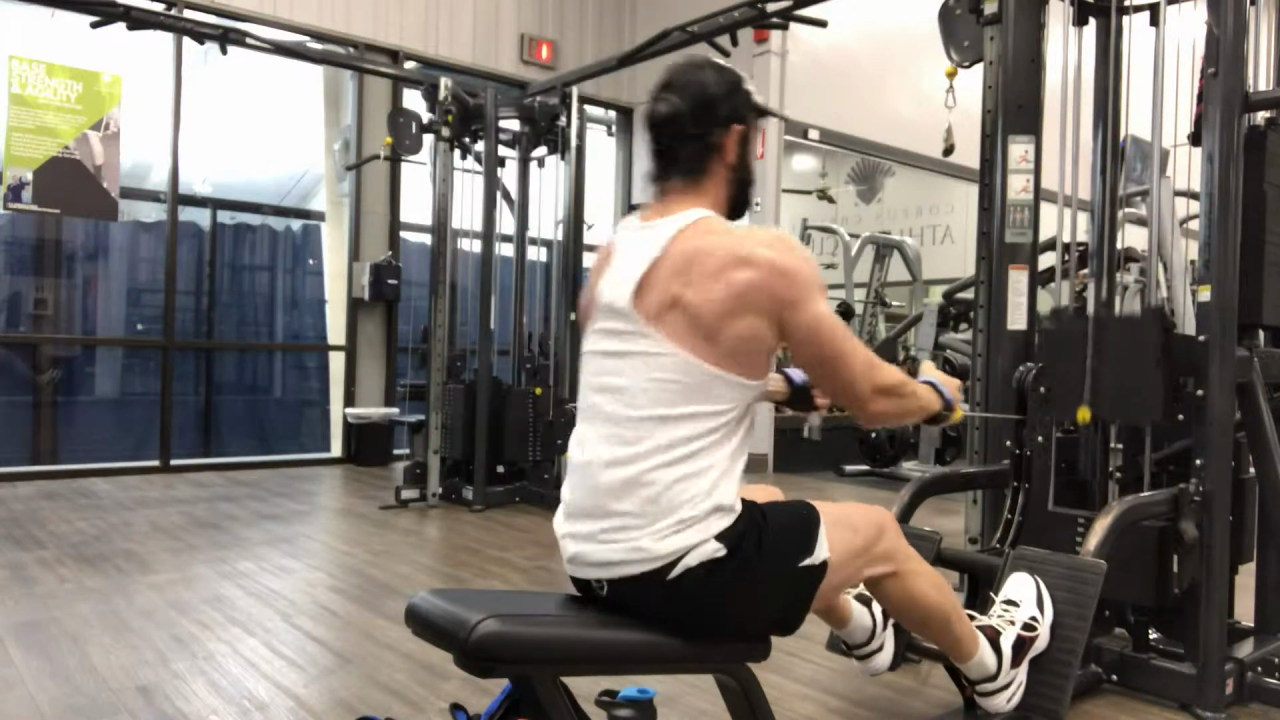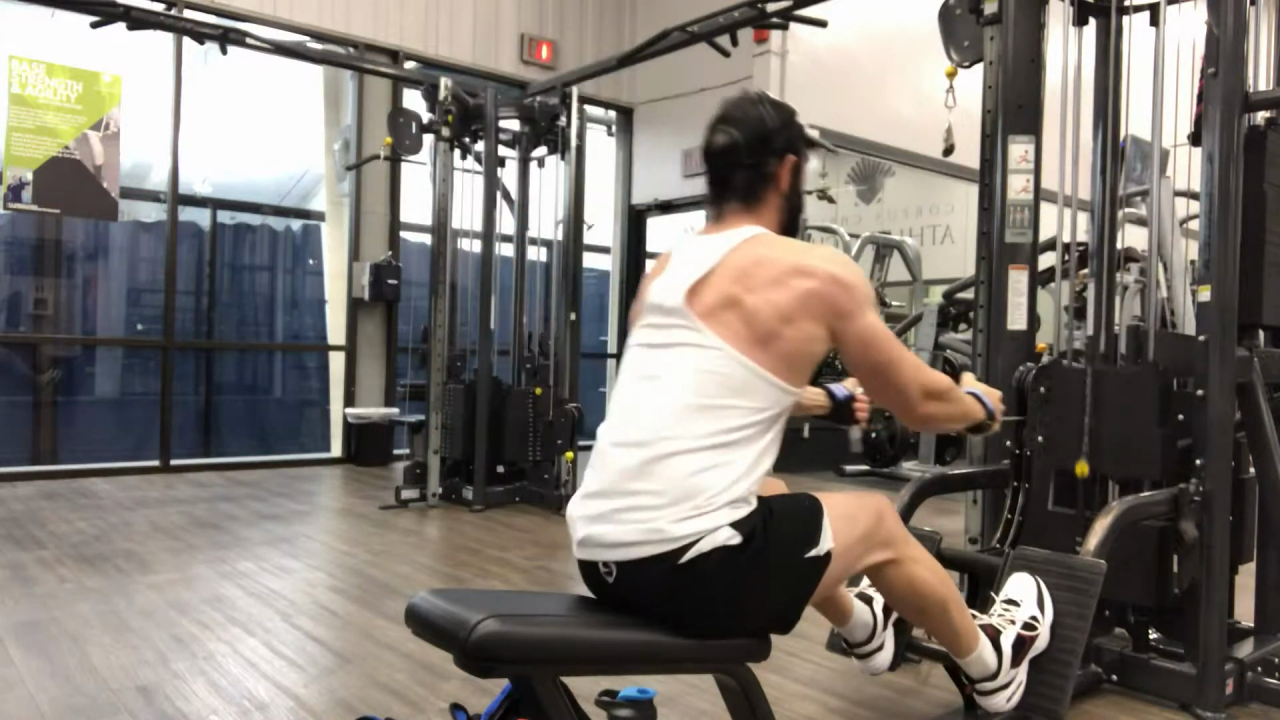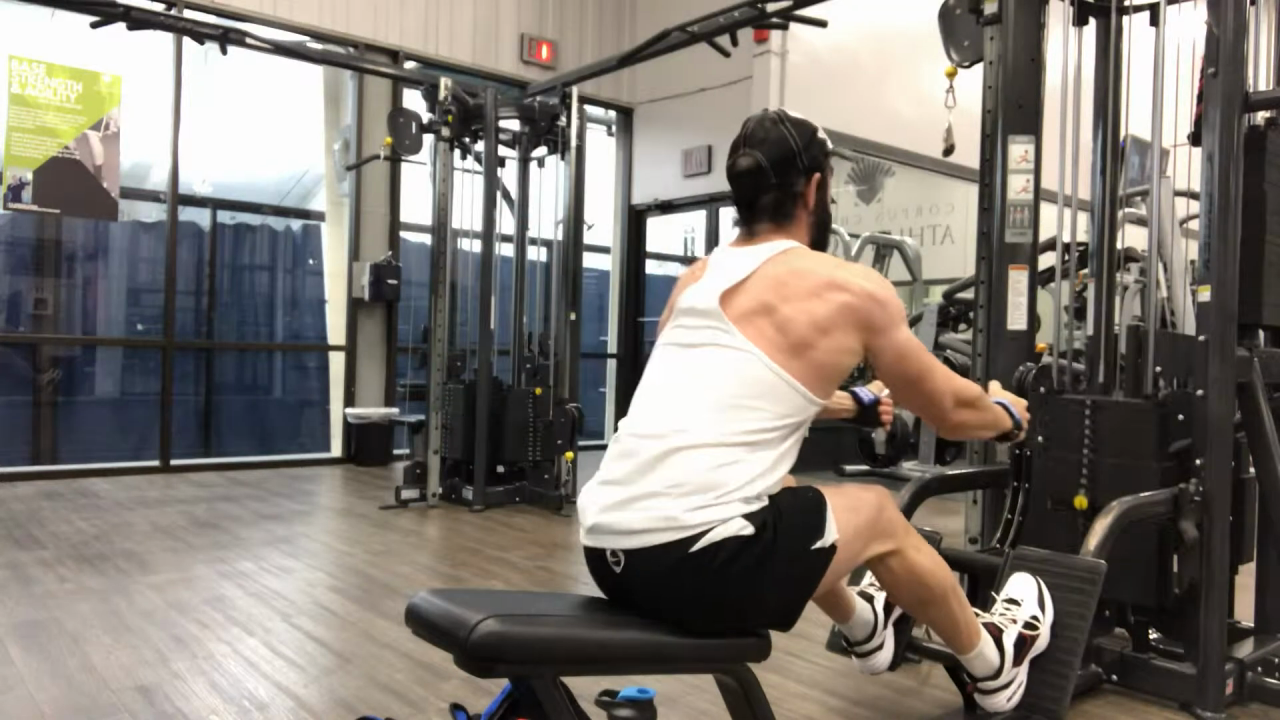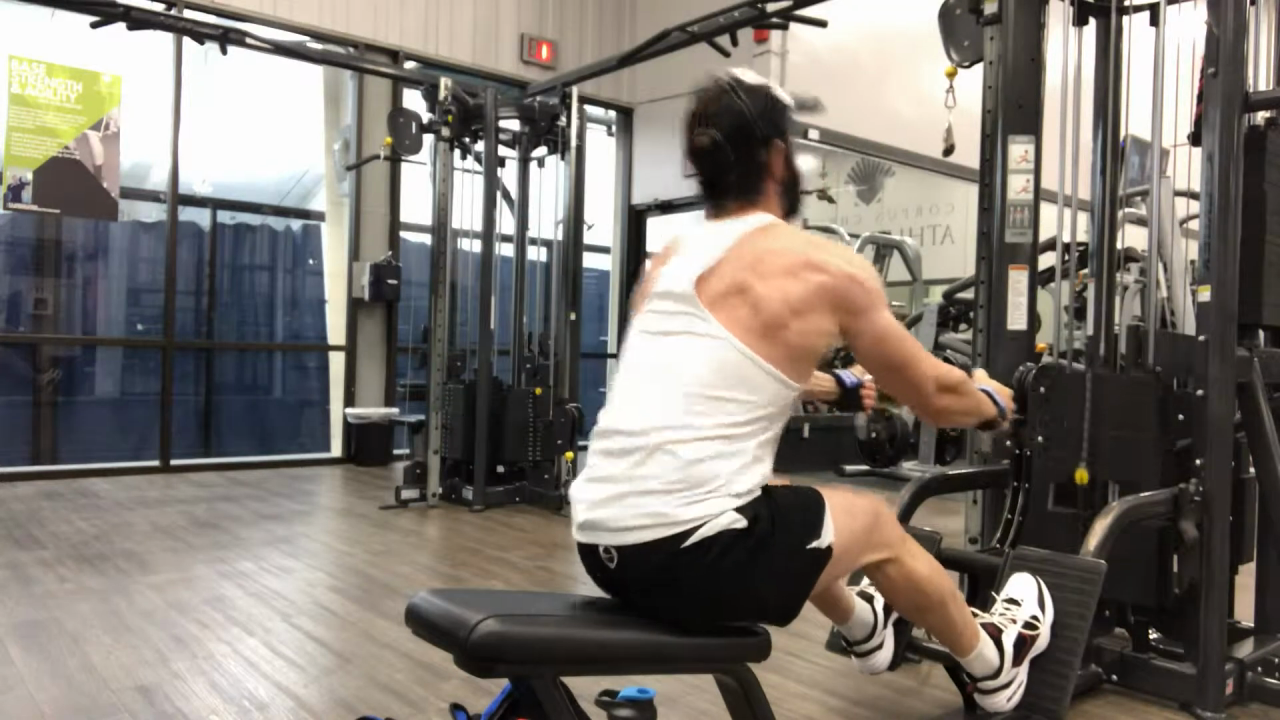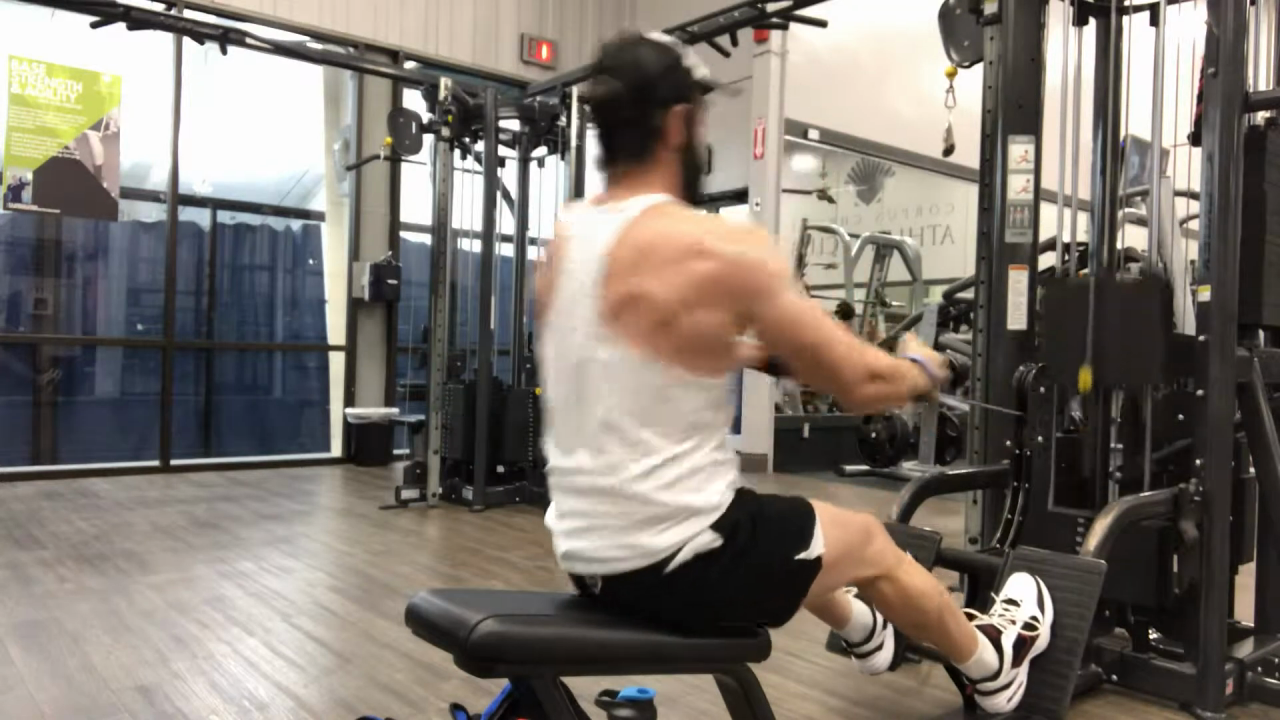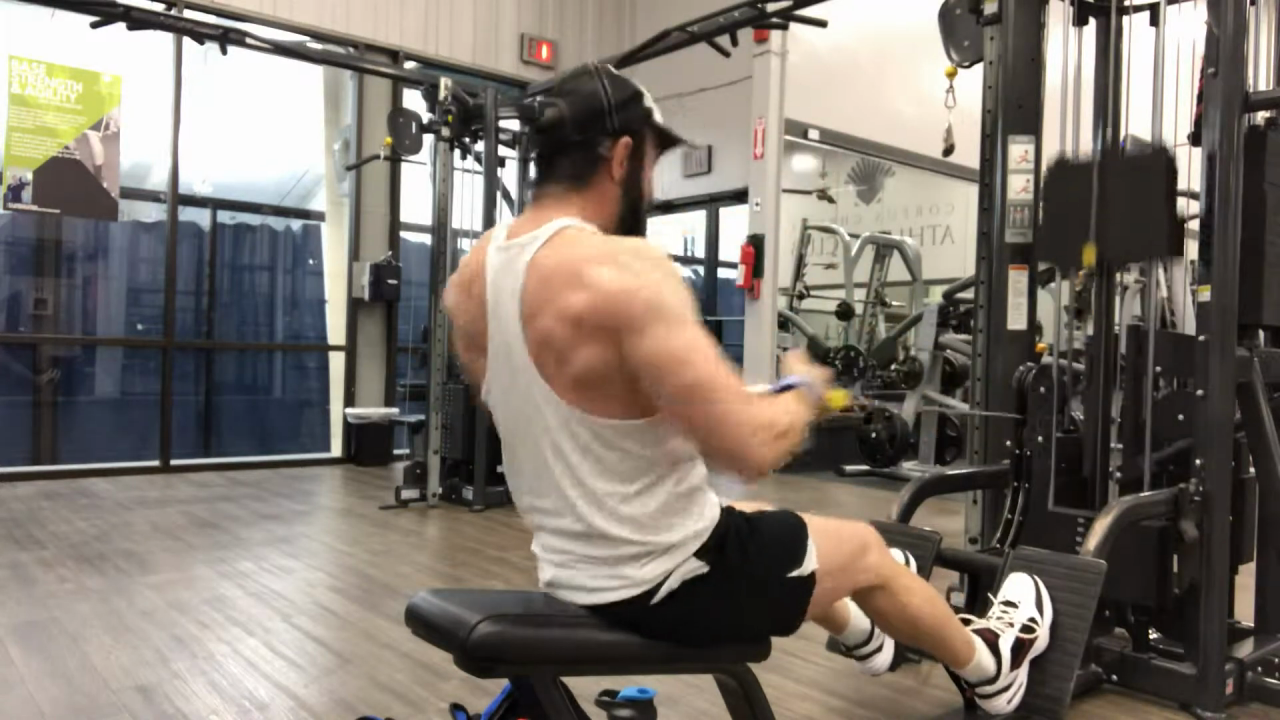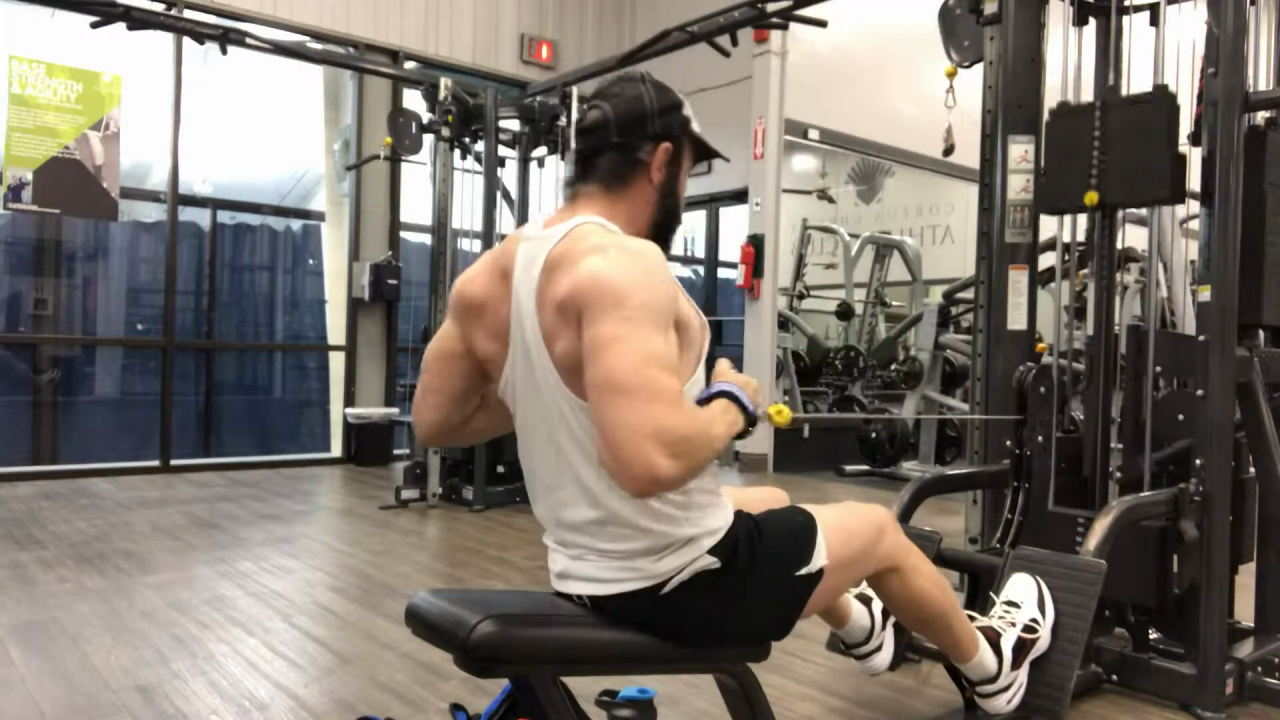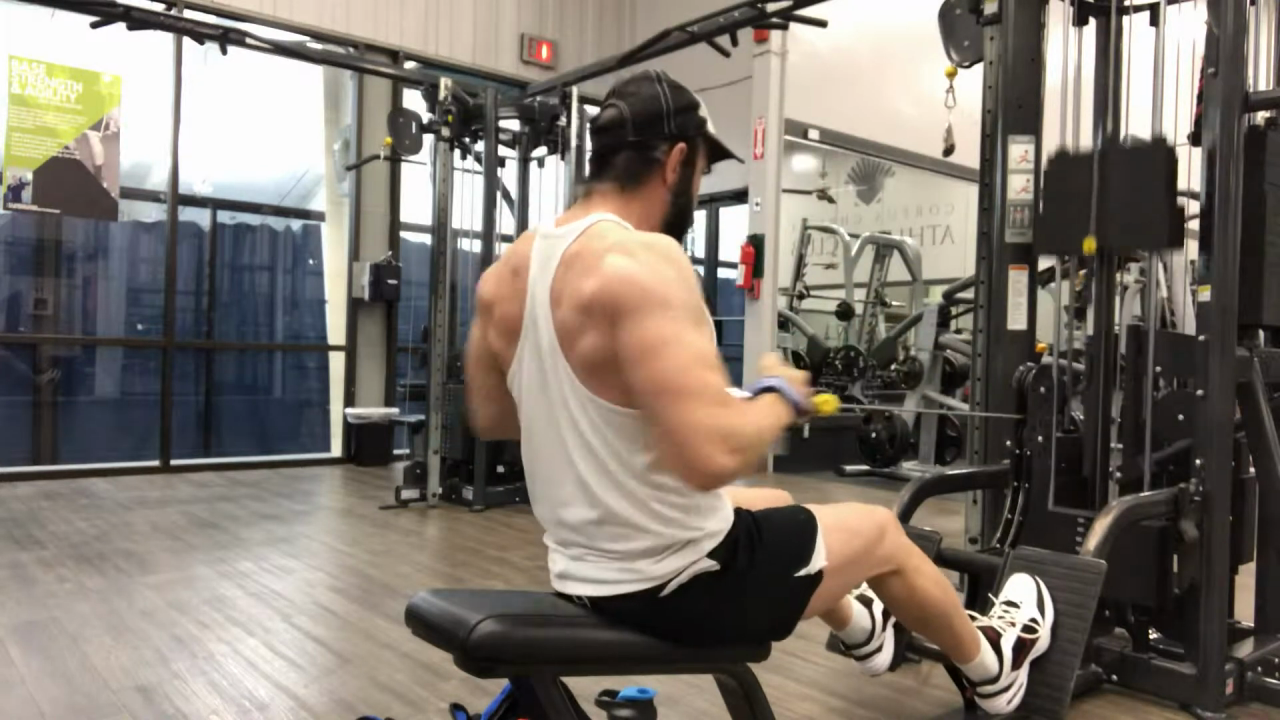
dt=0.2s
person 1, frame 1
left shoulder: (611, 255)
right shoulder: (760, 259)
right elbow: (871, 398)
left wrist: (786, 386)
right wrist: (937, 396)
left hip: (590, 562)
right hip: (678, 571)
left knee: (764, 503)
right knee: (876, 533)
left ankle: (862, 629)
person 1, frame 2
left shoulder: (665, 267)
right shoulder: (818, 274)
right elbow: (919, 401)
left wrist: (829, 399)
right wrist: (979, 404)
left hip: (600, 555)
right hip: (689, 565)
left knee: (769, 501)
right knee: (876, 522)
left ankle: (866, 629)
right ankle: (992, 667)
person 1, frame 3
left shoulder: (697, 276)
right shoulder: (850, 290)
right elbow: (950, 410)
left wrist: (853, 404)
right wrist: (1007, 414)
left hip: (606, 546)
right hip: (696, 557)
right knee: (877, 513)
left ankle: (867, 628)
right ankle: (993, 665)
person 1, frame 4
left shoulder: (671, 255)
right shoulder: (822, 268)
right elbow: (934, 393)
left wrist: (843, 388)
right wrist: (990, 401)
left hip: (601, 541)
right hip: (689, 549)
left knee: (782, 507)
right knee: (872, 524)
left ankle: (863, 627)
right ankle: (991, 664)
person 1, frame 5
left shoulder: (565, 240)
right shoulder: (714, 248)
right elbow: (866, 381)
left wrist: (752, 348)
right wrist: (922, 366)
left hip: (588, 557)
right hip: (672, 566)
left knee: (786, 522)
right knee: (865, 537)
left ankle: (863, 632)
person 1, frame 6
left shoulder: (472, 275)
right shoulder: (621, 272)
right elbow: (756, 448)
right wrist: (800, 387)
left hip: (575, 577)
right hip: (666, 586)
left knee: (763, 521)
right knee: (862, 547)
left ankle: (862, 631)
person 1, frame 7
left shoulder: (487, 276)
right shoulder: (619, 265)
left elbow: (435, 422)
right elbow: (652, 461)
right wrist: (733, 405)
left hip: (585, 578)
right hip: (680, 583)
left knee: (769, 503)
right knee: (876, 528)
left ankle: (864, 629)
right ankle: (991, 667)
person 1, frame 8
left shoulder: (508, 269)
right shoulder: (639, 264)
left elbow: (493, 416)
right elbow: (713, 455)
right wrist: (777, 395)
left hip: (584, 576)
right hip: (679, 586)
left knee: (772, 503)
right knee: (875, 529)
left ankle: (864, 629)
right ankle: (992, 668)
